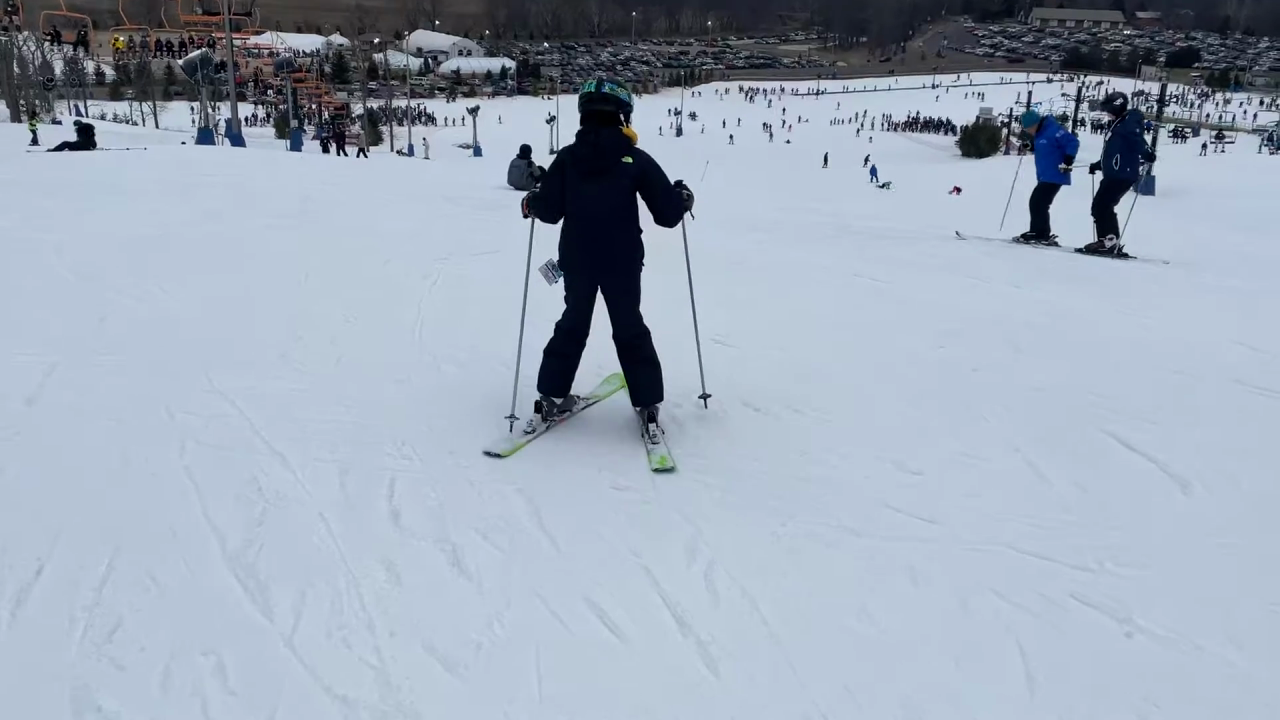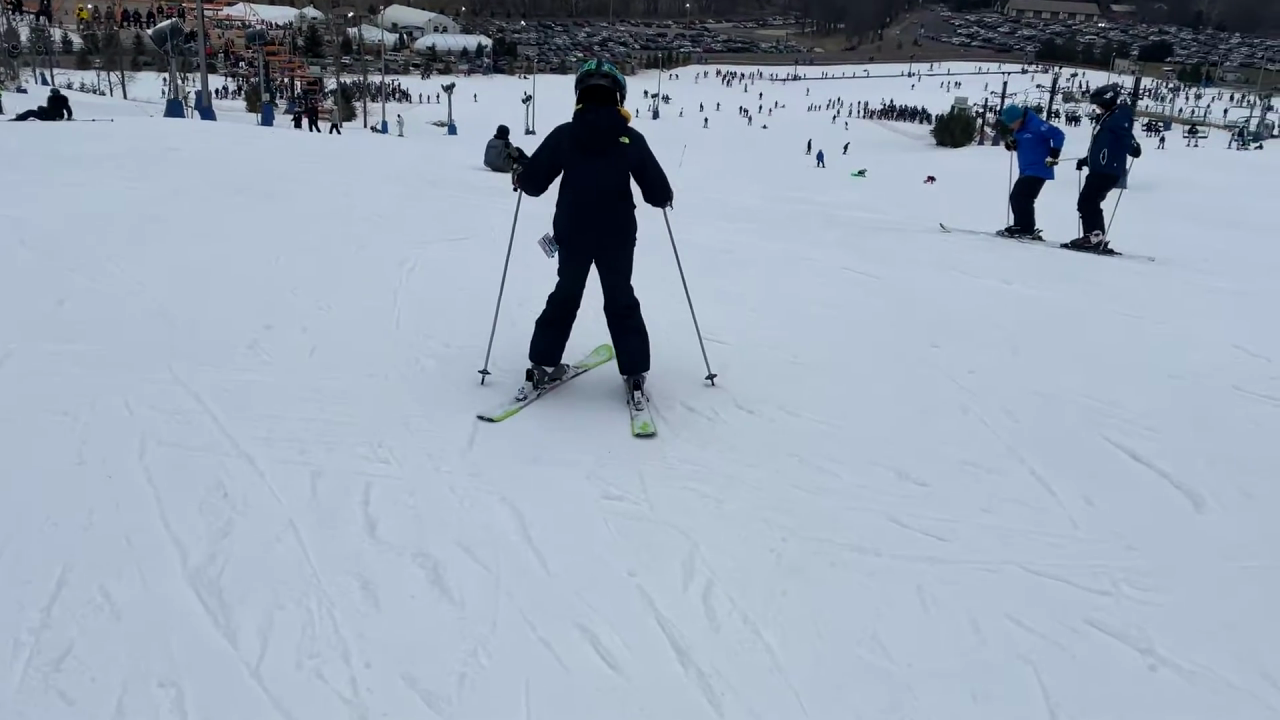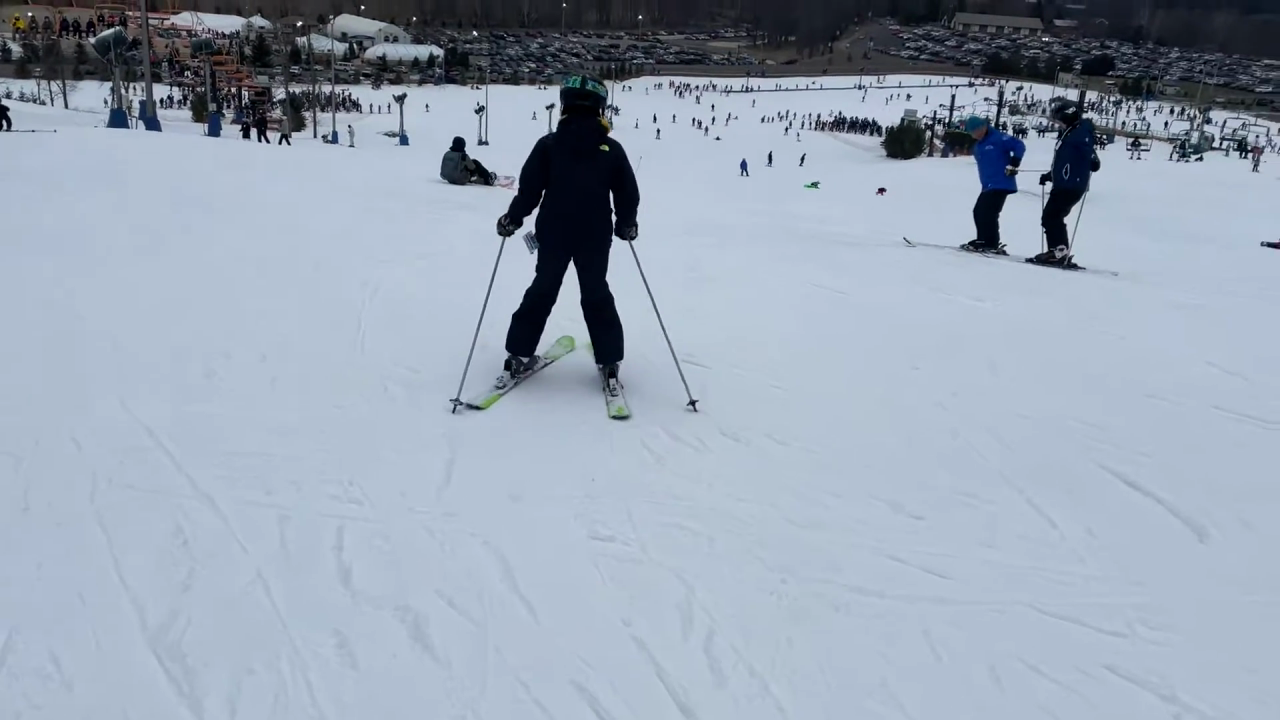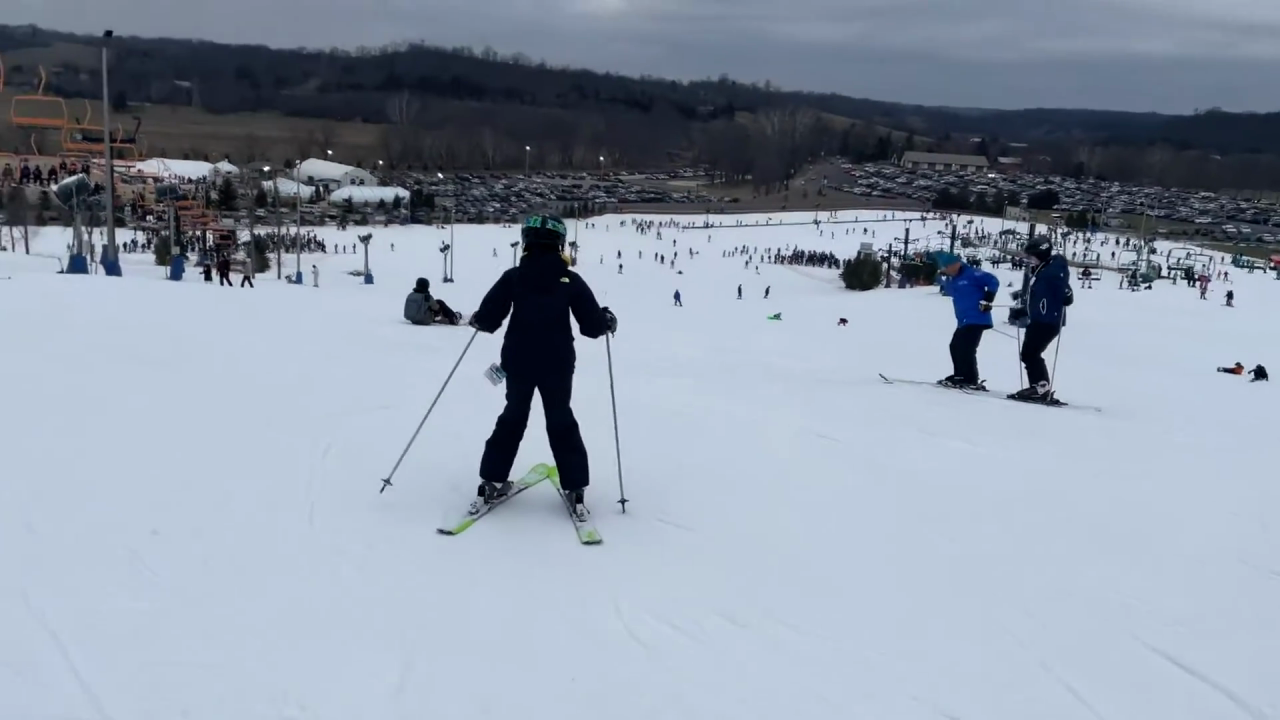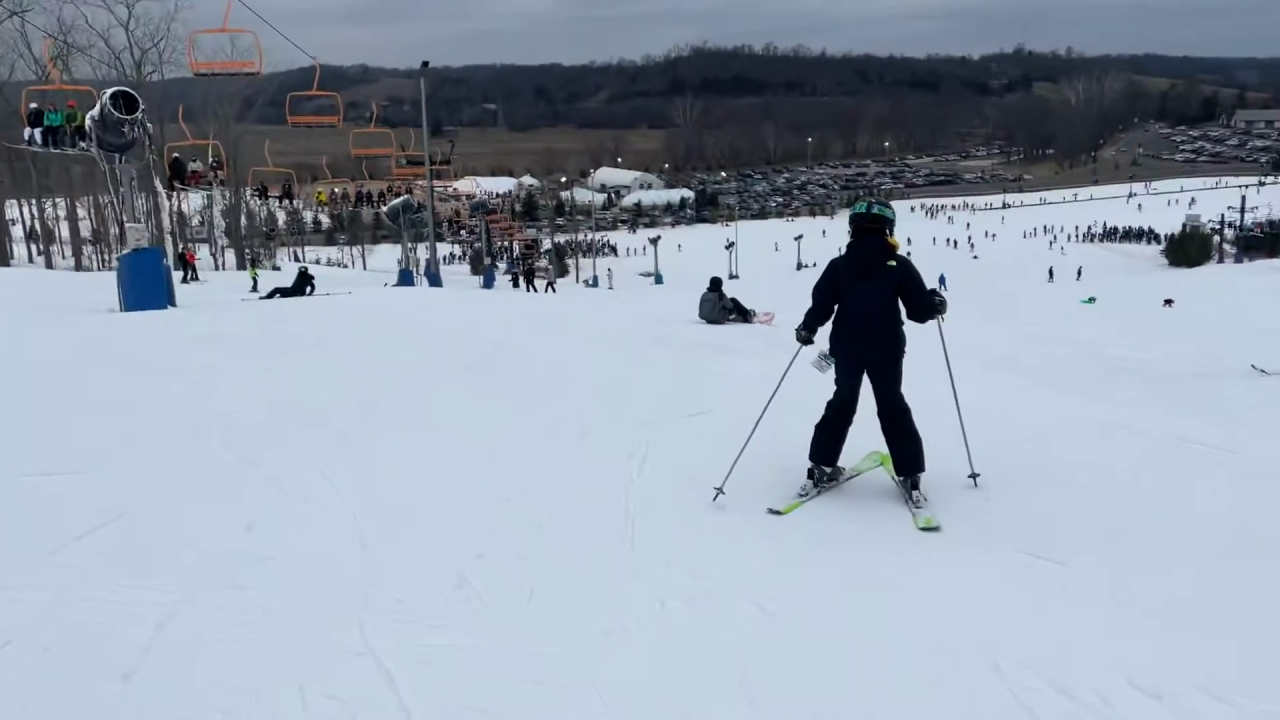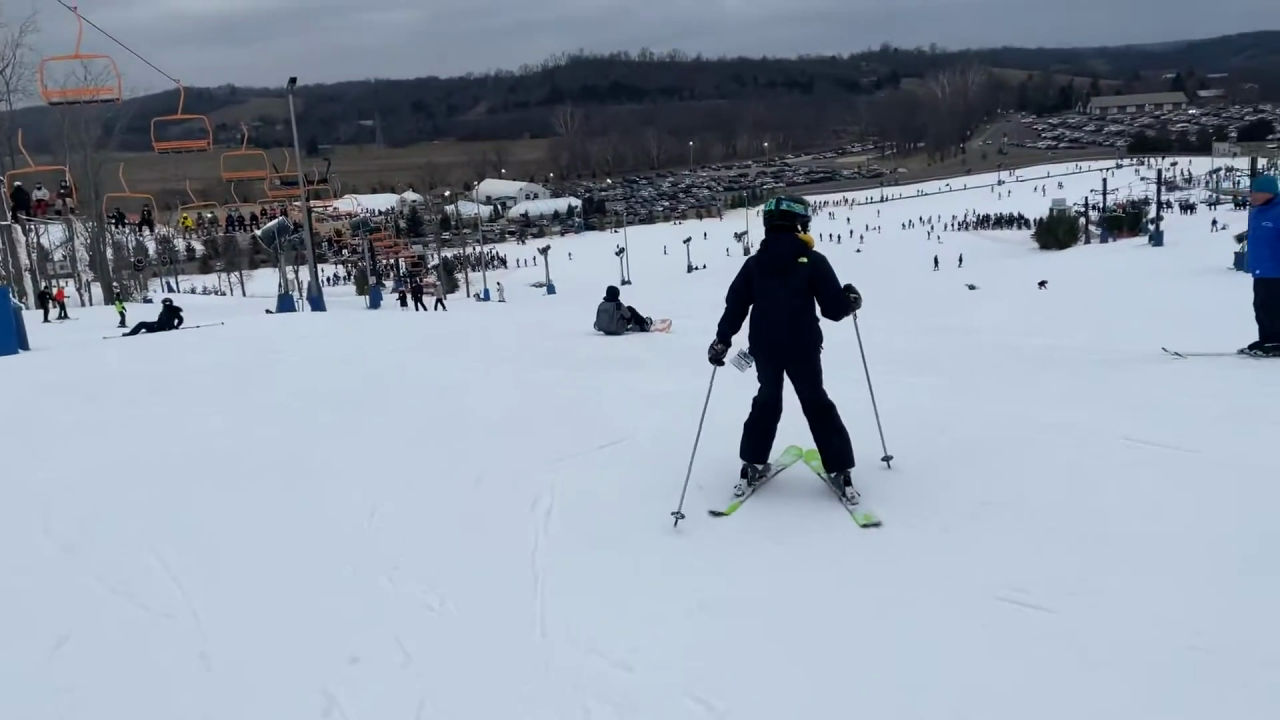
dt=0.7s
person 1, frame 1
left shoulder: (568, 156)
right shoulder: (637, 159)
left elbow: (550, 209)
right elbow: (667, 213)
left wrist: (531, 203)
right wrist: (682, 199)
left hip: (576, 259)
right hip: (622, 261)
left knee: (573, 323)
right knee: (630, 329)
left ankle: (552, 395)
right ankle: (647, 403)
person 1, frame 2
left shoulder: (563, 135)
right shoulder: (631, 138)
left elbow: (533, 181)
right elbow: (657, 190)
left wrist: (520, 178)
right wrist: (665, 198)
left hip: (572, 234)
right hip: (617, 236)
left knee: (565, 296)
right knee: (621, 301)
left ankle: (543, 365)
right ankle: (634, 373)
person 1, frame 3
left shoulder: (548, 144)
right shoulder: (611, 149)
left elbow: (530, 190)
right elbow: (627, 195)
left wrist: (512, 218)
right wrist: (626, 225)
left hip: (553, 234)
right hip: (595, 237)
left knee: (541, 292)
right knee: (597, 297)
left ankle: (518, 357)
right ankle: (609, 365)
person 1, frame 4
left shoulder: (513, 277)
right shoulder: (571, 280)
left elbow: (490, 316)
right elbow: (592, 324)
left wrist: (477, 320)
right wrist: (608, 322)
left hip: (518, 363)
right hip: (558, 365)
left knee: (512, 418)
right knee: (562, 422)
left ankle: (492, 482)
right ankle: (575, 489)
person 1, frame 5
left shoulder: (839, 264)
right shoulder: (899, 265)
left elbow: (821, 305)
right elbow: (919, 310)
left wrist: (807, 328)
right wrist: (936, 304)
left hip: (846, 349)
right hip: (886, 350)
left knee: (841, 403)
right knee: (893, 408)
left ankle: (821, 467)
right ankle: (910, 475)
person 1, frame 6
left shoulder: (754, 263)
right shoulder: (813, 261)
left elbow: (736, 305)
right elbow: (833, 309)
left wrist: (722, 339)
right wrist: (851, 301)
left hip: (764, 347)
right hip: (803, 347)
left knee: (767, 401)
right knee: (817, 404)
left ankle: (753, 465)
right ankle: (840, 471)
